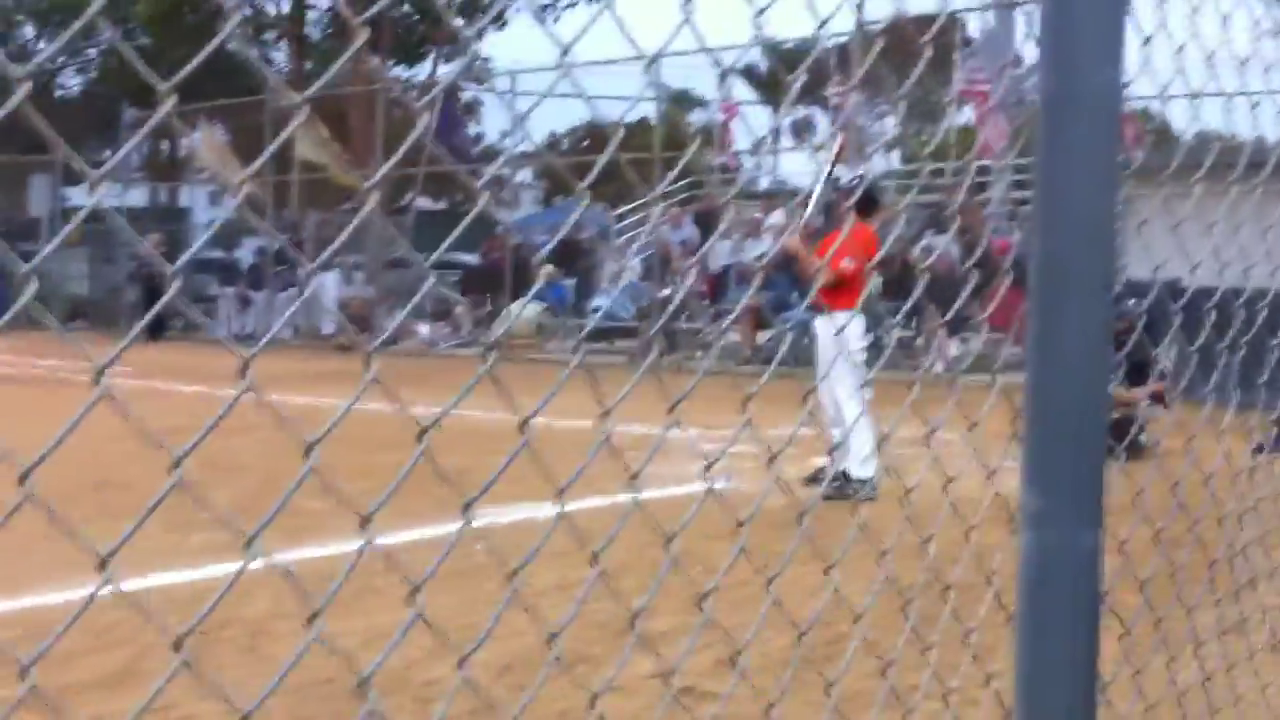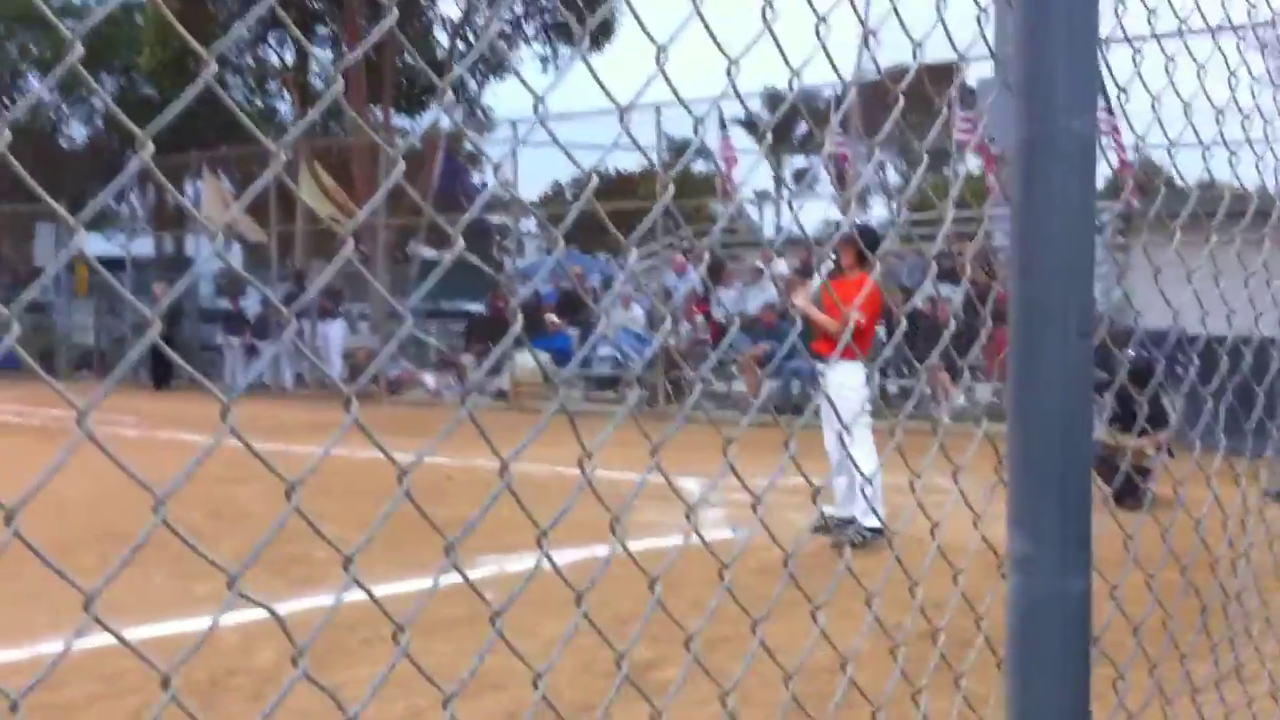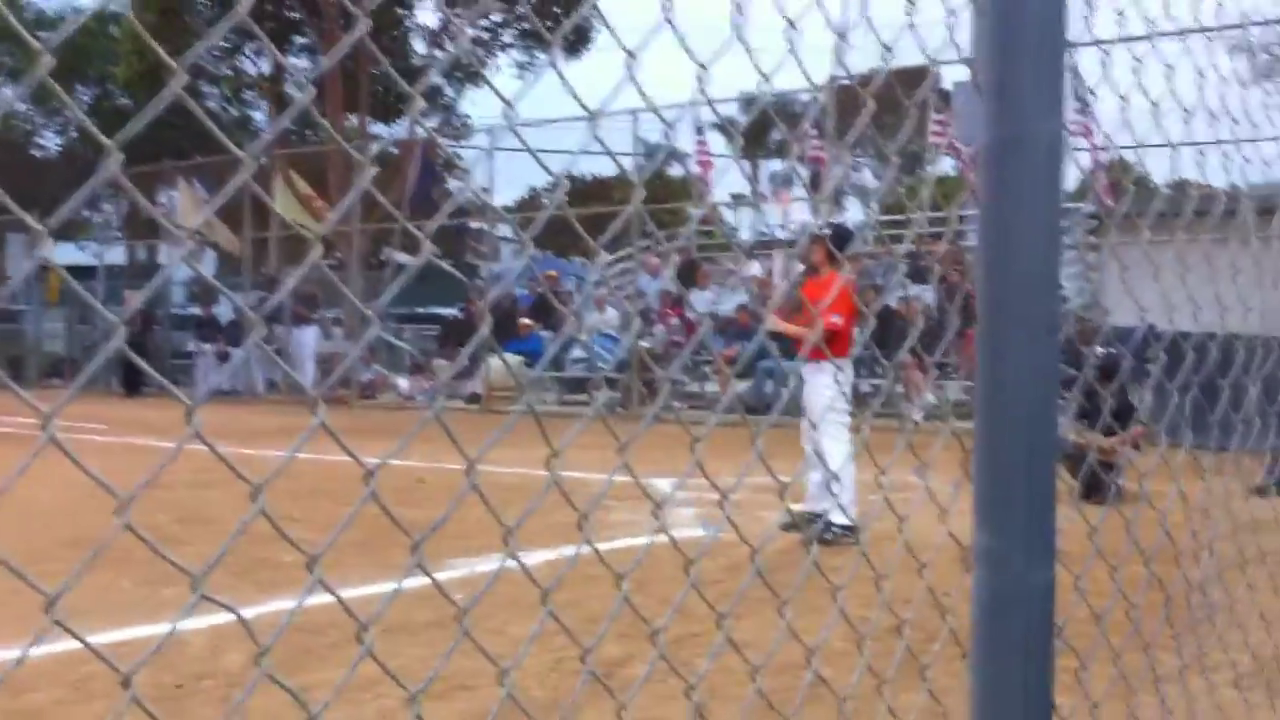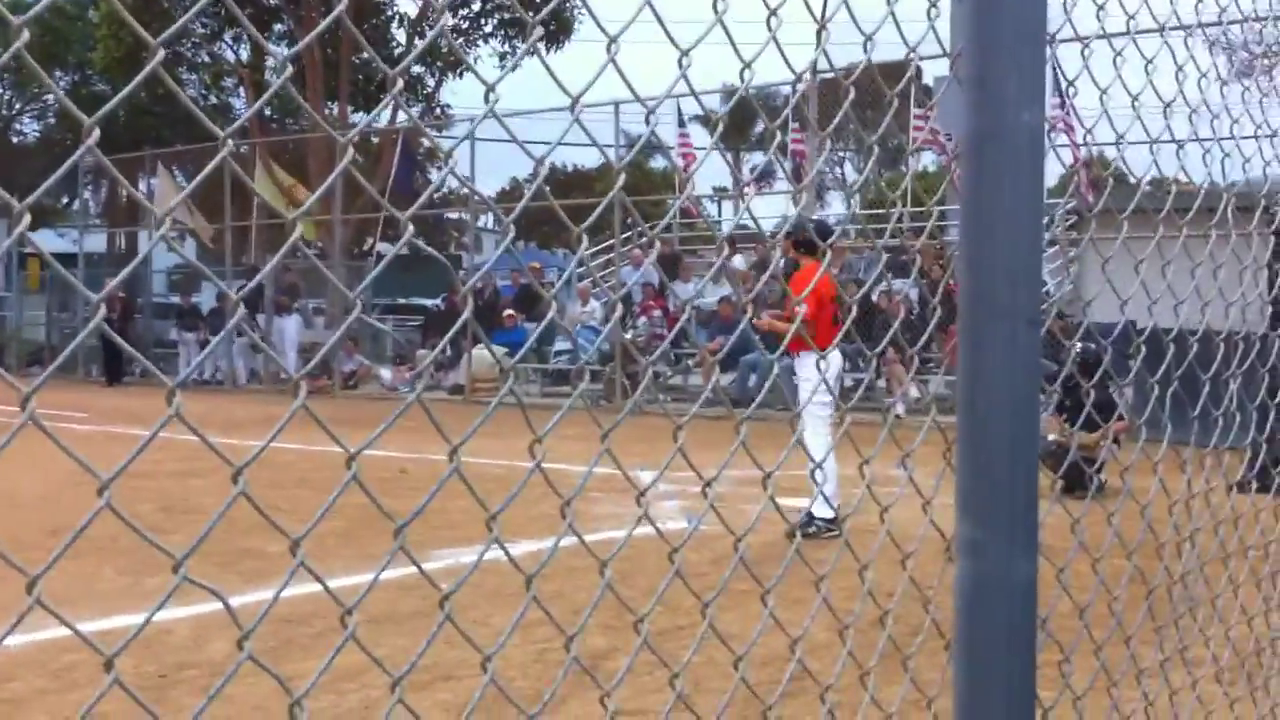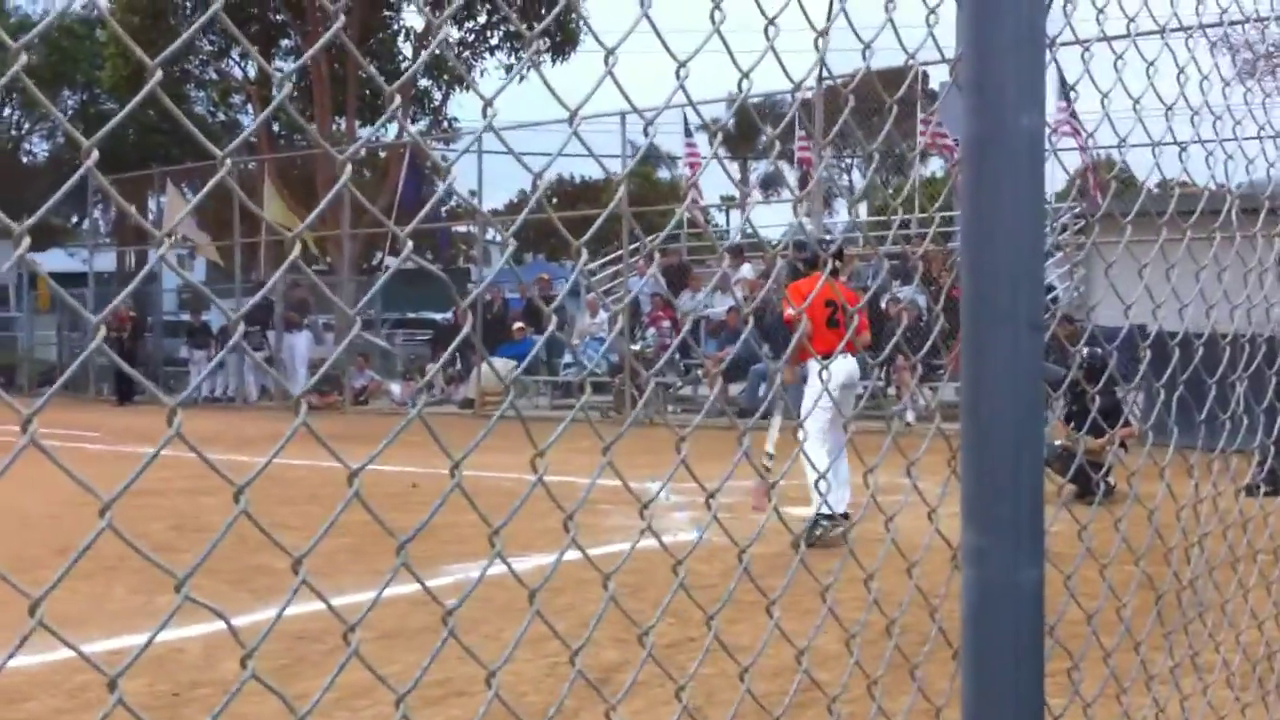
dt=0.3s
person 1, frame 1
left shoulder: (863, 237)
right shoulder: (840, 234)
left elbow: (827, 278)
right elbow: (815, 270)
left wrist: (800, 250)
right wrist: (798, 248)
left hip: (844, 321)
right hip: (826, 318)
left knee: (850, 397)
right knee: (831, 397)
left ankle: (862, 475)
right ankle: (841, 465)
person 1, frame 2
left shoulder: (866, 287)
right shoulder: (834, 283)
left elbow: (840, 330)
right elbow: (822, 327)
left wrist: (807, 307)
right wrist: (805, 305)
left hip: (848, 371)
right hip: (829, 368)
left knee: (858, 446)
right knee: (836, 447)
left ankle: (870, 524)
right ankle: (844, 513)
person 1, frame 3
left shoulder: (838, 287)
right shoulder: (813, 283)
left elbow: (825, 335)
left wrist: (785, 328)
right wrist: (785, 318)
left hip: (830, 370)
right hip: (814, 368)
left knee: (835, 444)
right knee: (814, 442)
left ankle: (843, 522)
right ankle: (816, 509)
person 1, frame 4
left shoulder: (805, 277)
right shoulder: (821, 274)
left elbow: (804, 328)
left wrist: (772, 325)
right wrist: (783, 316)
left hip: (815, 361)
right hip: (823, 358)
left knee: (817, 437)
right knee: (814, 434)
left ankle: (824, 516)
right ankle: (822, 502)
person 1, frame 5
left shoulder: (800, 288)
right shoulder: (848, 293)
left elbow: (803, 329)
right elbow: (864, 339)
left wrist: (793, 362)
left hip: (823, 366)
right hip: (850, 366)
left knee: (810, 441)
right knee: (836, 440)
left ankle: (826, 516)
right ankle: (839, 510)
